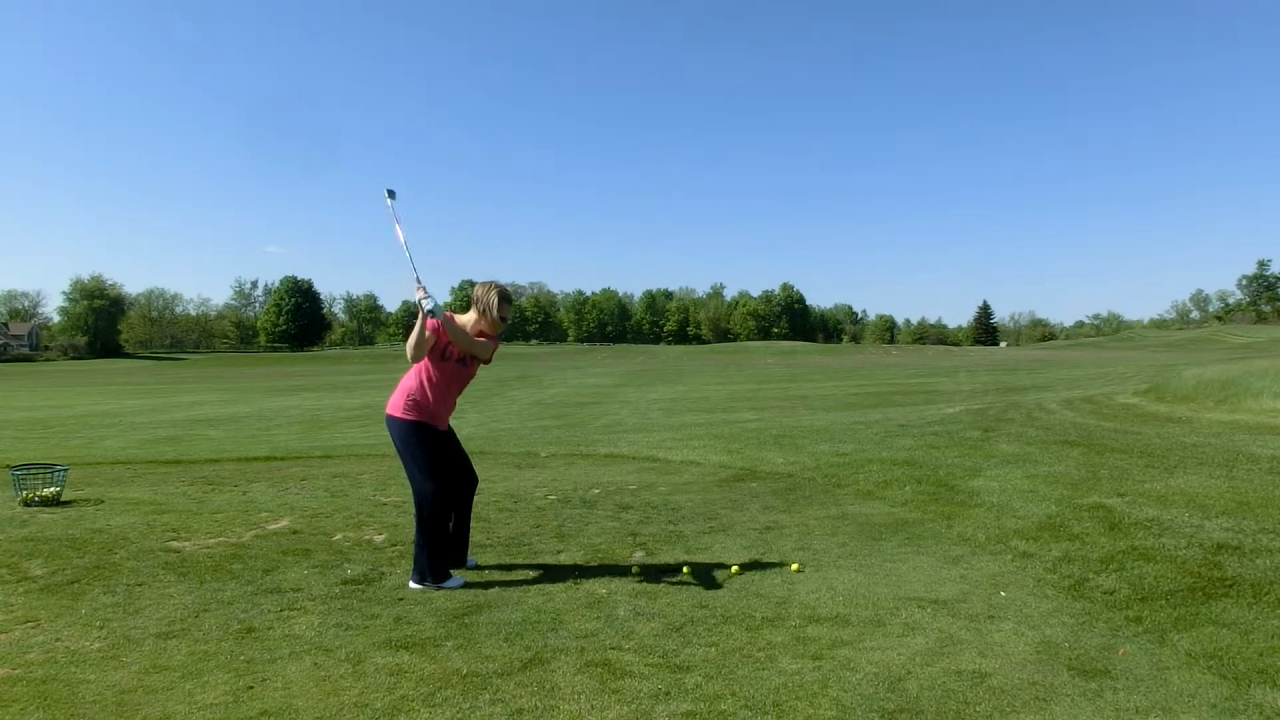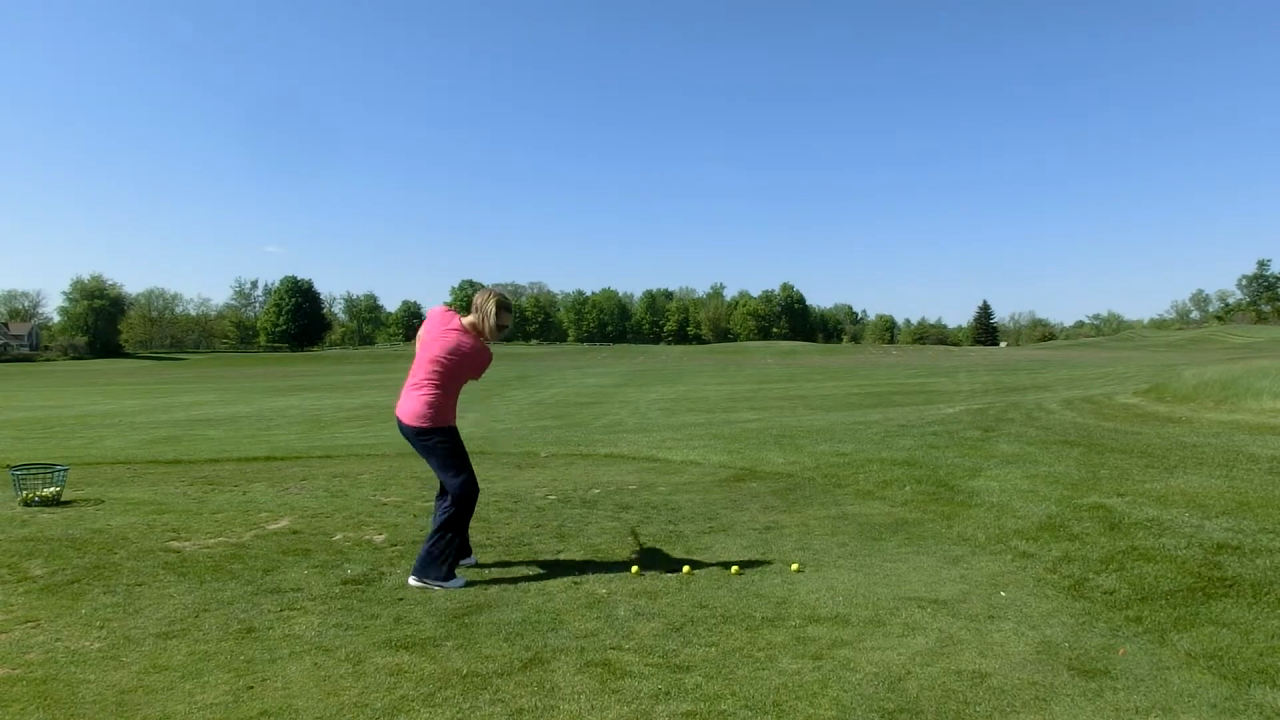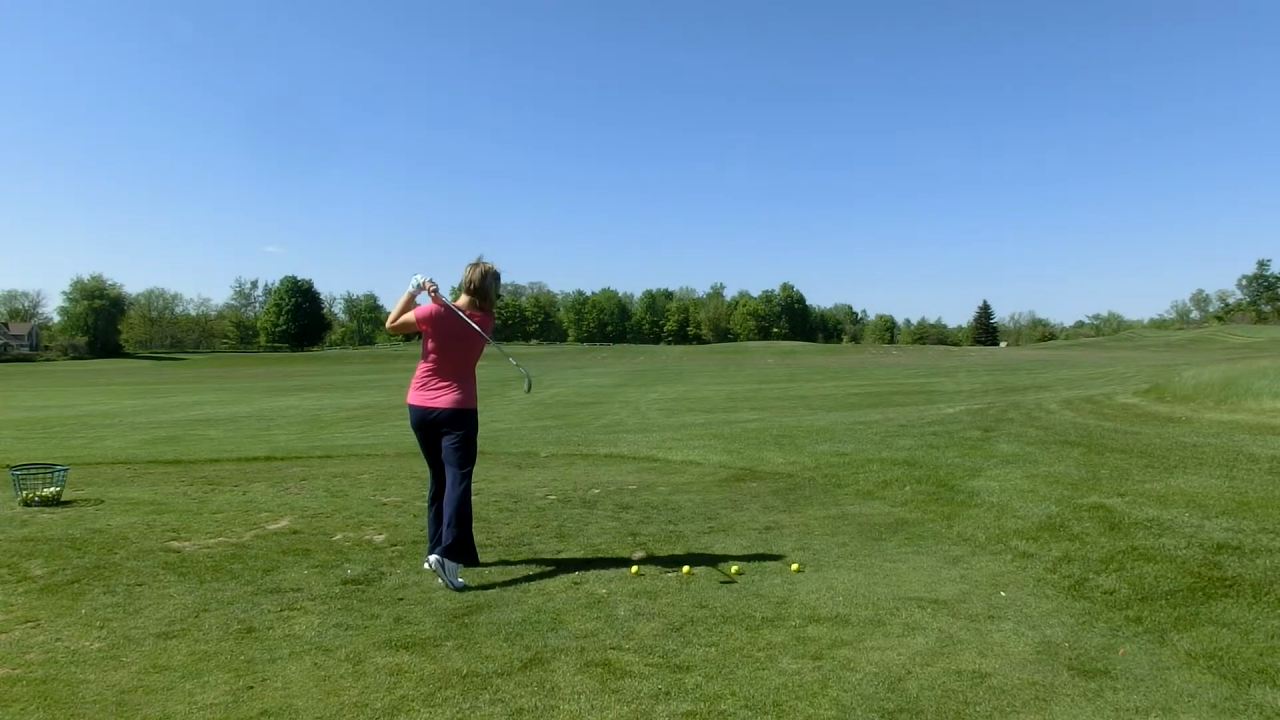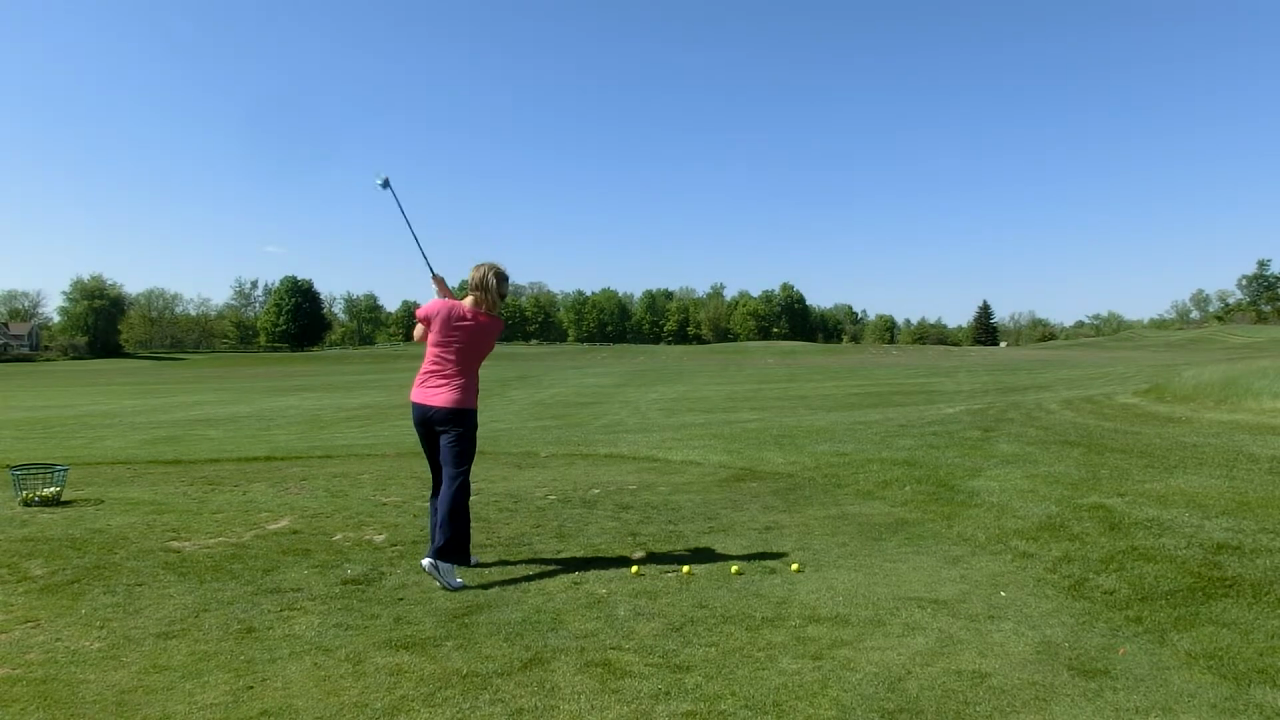
dt=0.4s
person 1, frame 1
left shoulder: (487, 342)
right shoulder: (437, 321)
left elbow: (468, 345)
right elbow: (414, 356)
left wrist: (440, 315)
right wrist: (424, 314)
left hip: (437, 420)
right hip: (407, 416)
left knee: (464, 482)
right knee: (432, 491)
left ankle: (451, 553)
right ankle: (427, 573)
person 1, frame 2
left shoulder: (440, 315)
right shoulder: (479, 352)
left elbow: (420, 344)
left hip: (409, 414)
right hip: (430, 422)
left knee: (454, 481)
right knee: (463, 490)
left ankle: (454, 551)
right ankle: (429, 570)
person 1, frame 3
left shoulder: (434, 313)
right shoulder: (485, 320)
left elbow: (392, 325)
left wrist: (414, 291)
right wrist: (436, 295)
left hip: (420, 407)
right hip: (458, 409)
left knee: (439, 479)
right knee: (458, 479)
left ankle: (438, 549)
right ankle: (447, 553)
person 1, frame 4
left shoulder: (437, 309)
right shoulder: (494, 325)
left elbow: (419, 337)
right wrist: (446, 295)
left hip: (422, 404)
right hip: (457, 408)
left knee: (441, 479)
right knee: (455, 479)
left ankle: (444, 550)
right ankle: (440, 555)
